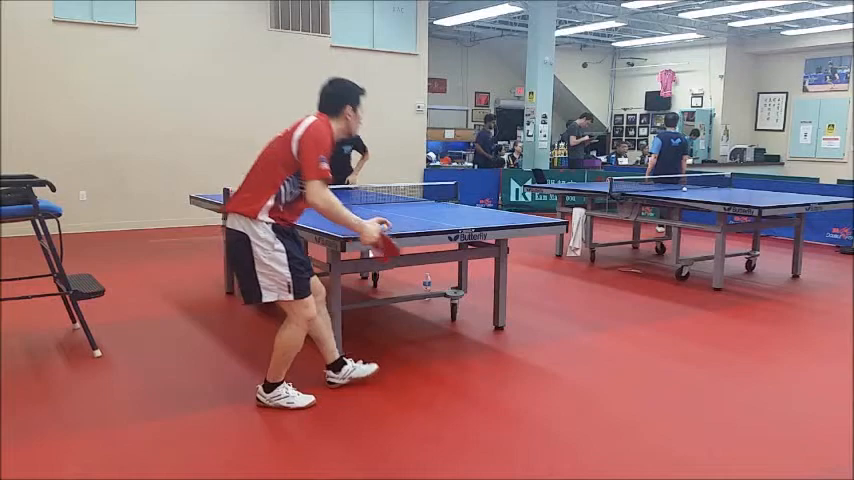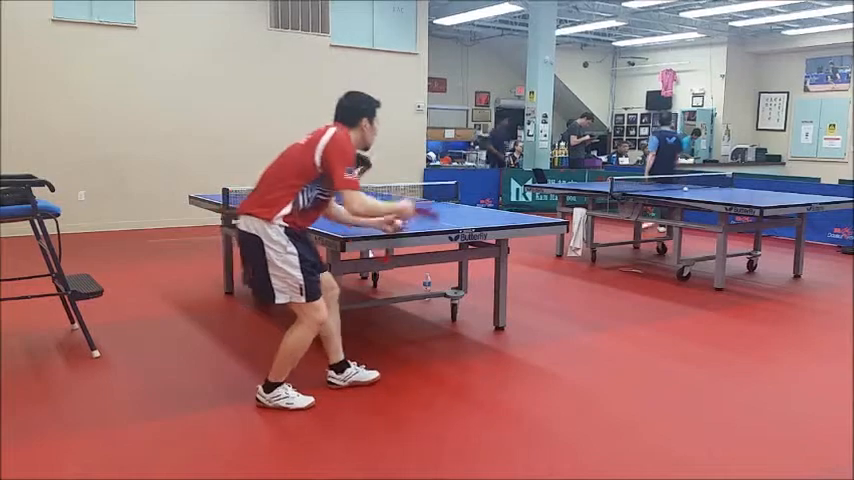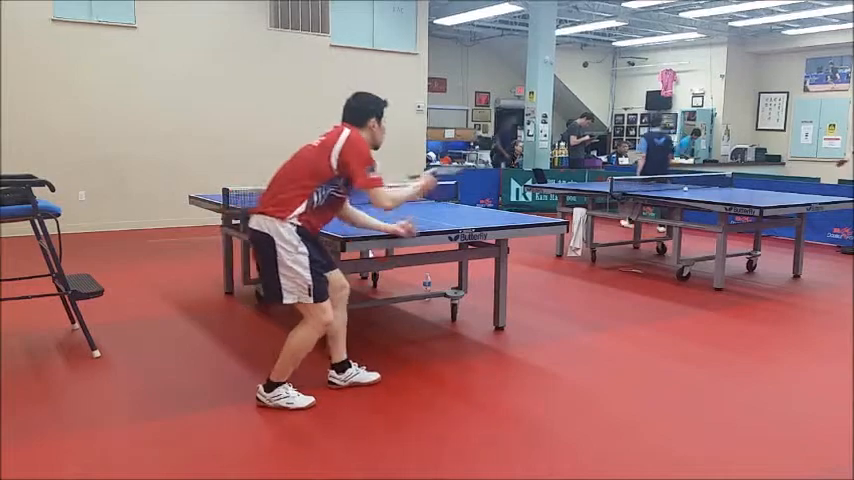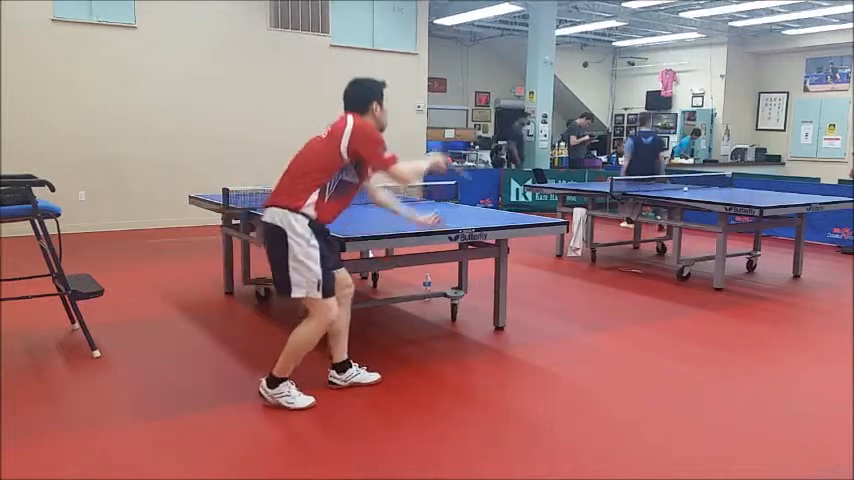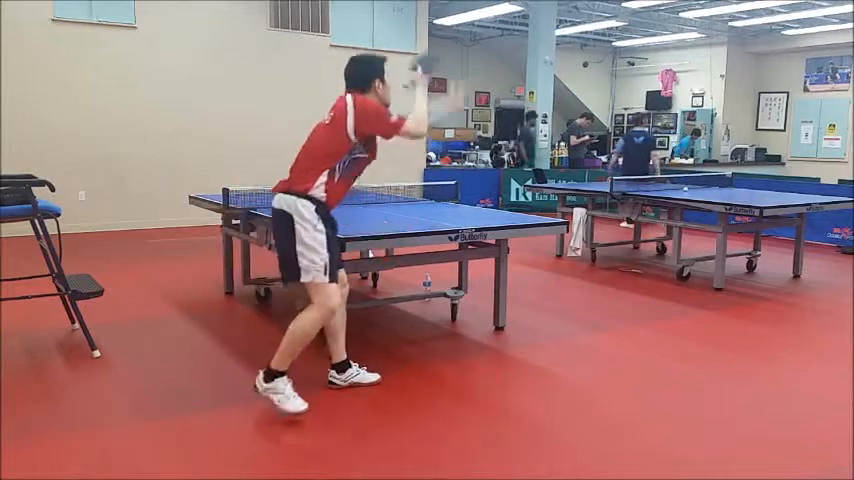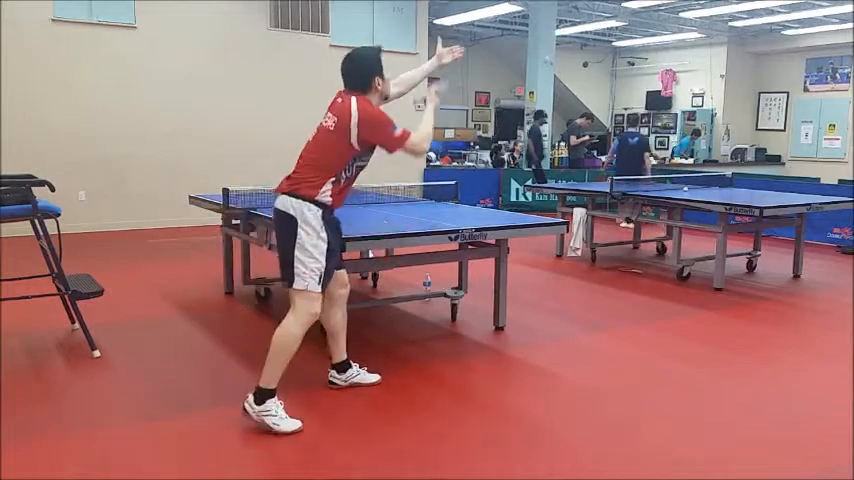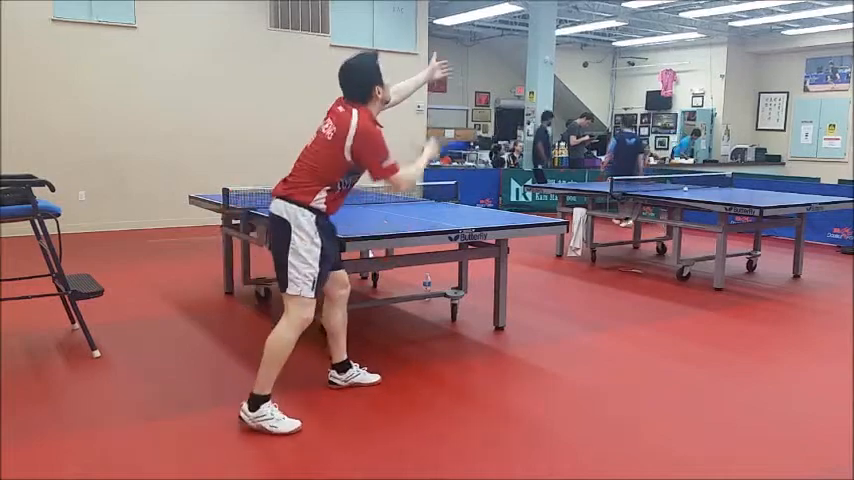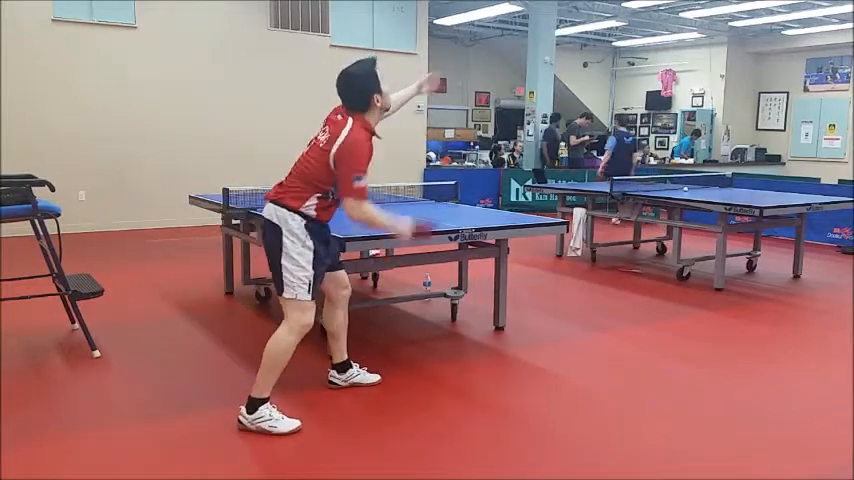
dt=0.2s
person 1, frame 1
left shoulder: (315, 131)
right shoulder: (317, 131)
left elbow: (312, 198)
right elbow: (317, 197)
left wrist: (362, 222)
right wrist: (360, 229)
left hip: (272, 225)
right hip: (256, 227)
left knee: (316, 294)
right knee: (303, 312)
left ankle: (337, 367)
right ankle: (272, 389)
person 1, frame 2
left shoulder: (331, 139)
right shoulder: (340, 141)
left elbow: (330, 208)
right elbow: (356, 205)
left wrist: (378, 222)
right wrist: (398, 208)
left hip: (281, 227)
right hip: (268, 229)
left knee: (329, 291)
right knee: (313, 315)
left ankle: (339, 369)
right ankle: (272, 389)
person 1, frame 3
left shoulder: (340, 142)
right shoulder: (353, 142)
left elbow: (342, 209)
right elbow: (384, 200)
left wrist: (389, 229)
right wrist: (419, 187)
left hip: (290, 227)
right hip: (279, 229)
left knee: (339, 289)
right knee: (320, 316)
left ankle: (341, 369)
right ankle: (273, 388)
person 1, frame 4
left shoulder: (348, 133)
right shoulder: (361, 130)
left elbow: (372, 189)
right elbow: (404, 175)
left wrist: (415, 217)
right wrist: (431, 162)
left hip: (302, 221)
right hip: (291, 223)
left knee: (343, 288)
right knee: (325, 313)
left ankle: (341, 368)
right ankle: (275, 384)
person 1, frame 5
left shoulder: (353, 108)
right shoulder: (364, 107)
left elbow: (404, 128)
right elbow: (417, 129)
left wrist: (428, 97)
right wrist: (420, 88)
left hip: (308, 207)
right hip: (301, 208)
left knee: (339, 289)
right knee: (327, 302)
left ankle: (341, 368)
right ankle: (273, 377)
person 1, frame 6
left shoulder: (347, 101)
right shoulder: (366, 115)
left elbow: (396, 87)
right elbow: (419, 146)
left wrist: (433, 64)
right wrist: (431, 105)
left hip: (308, 208)
right hip: (304, 210)
left knee: (337, 290)
right knee: (307, 309)
left ankle: (341, 369)
right ankle: (263, 400)
person 1, frame 7
left shoulder: (344, 108)
right shoulder: (363, 129)
left elbow: (391, 97)
right elbow: (400, 182)
left wrist: (427, 74)
right wrist: (427, 156)
left hip: (305, 213)
right hip: (299, 216)
left knee: (338, 287)
right knee: (299, 314)
left ankle: (341, 368)
right ankle: (256, 405)
person 1, frame 8
left shoulder: (343, 116)
right shoulder: (355, 140)
left elbow: (383, 109)
right elbow: (356, 209)
left wrist: (416, 89)
right wrist: (397, 226)
left hip: (304, 219)
right hip: (291, 221)
left knee: (339, 289)
right knee: (299, 319)
left ankle: (341, 368)
right ankle: (255, 408)
person 2, frame 1
left shoulder: (660, 137)
right shoulder: (683, 139)
left elbow: (654, 158)
right elbow: (684, 160)
left wrist: (647, 174)
right wrist: (682, 175)
left hip: (660, 175)
right hip: (674, 176)
left ankle: (662, 224)
person 2, frame 2
left shoulder: (656, 136)
right shoulder: (677, 137)
left elbow: (652, 155)
right elbow: (676, 157)
left wrist: (646, 172)
left hip: (655, 173)
right hip: (669, 174)
right ankle: (662, 224)
person 2, frame 3
left shoulder: (645, 138)
right shoulder: (668, 138)
left elbow: (642, 158)
right elbow: (669, 158)
left wrist: (638, 174)
left hip: (647, 174)
right hip: (662, 174)
left ankle: (630, 221)
right ankle: (662, 225)
person 2, frame 4
left shoulder: (633, 138)
right shoulder: (657, 138)
left elbow: (627, 157)
right elbow: (661, 157)
left wrist: (622, 173)
right wrist: (662, 172)
left hip: (634, 173)
right hip: (650, 173)
left ankle: (629, 221)
person 2, frame 5
left shoulder: (625, 137)
right shoulder: (649, 137)
left elbow: (615, 154)
right elbow: (653, 157)
right wrist: (657, 172)
left hip: (628, 172)
right hip: (643, 172)
left ankle: (629, 220)
person 2, frame 6
left shoulder: (620, 138)
right shoulder: (643, 139)
right elbow: (646, 158)
right wrist: (648, 174)
left hip: (622, 172)
right hip: (637, 173)
left ankle: (627, 219)
right ankle: (627, 218)
person 2, frame 7
left shoulder: (617, 137)
right shoulder: (638, 140)
left elbow: (609, 155)
right elbow: (641, 159)
left wrist: (604, 166)
right wrist: (640, 173)
left hip: (617, 172)
right hip: (631, 172)
left ankle: (626, 217)
right ankle: (626, 217)
person 2, frame 8
left shoulder: (614, 136)
right shoulder: (632, 138)
left elbow: (608, 154)
right elbow: (633, 157)
left wrist: (601, 167)
right wrist: (632, 171)
left hip: (613, 170)
right hip: (625, 171)
left ankle: (616, 216)
right ankle: (617, 216)
